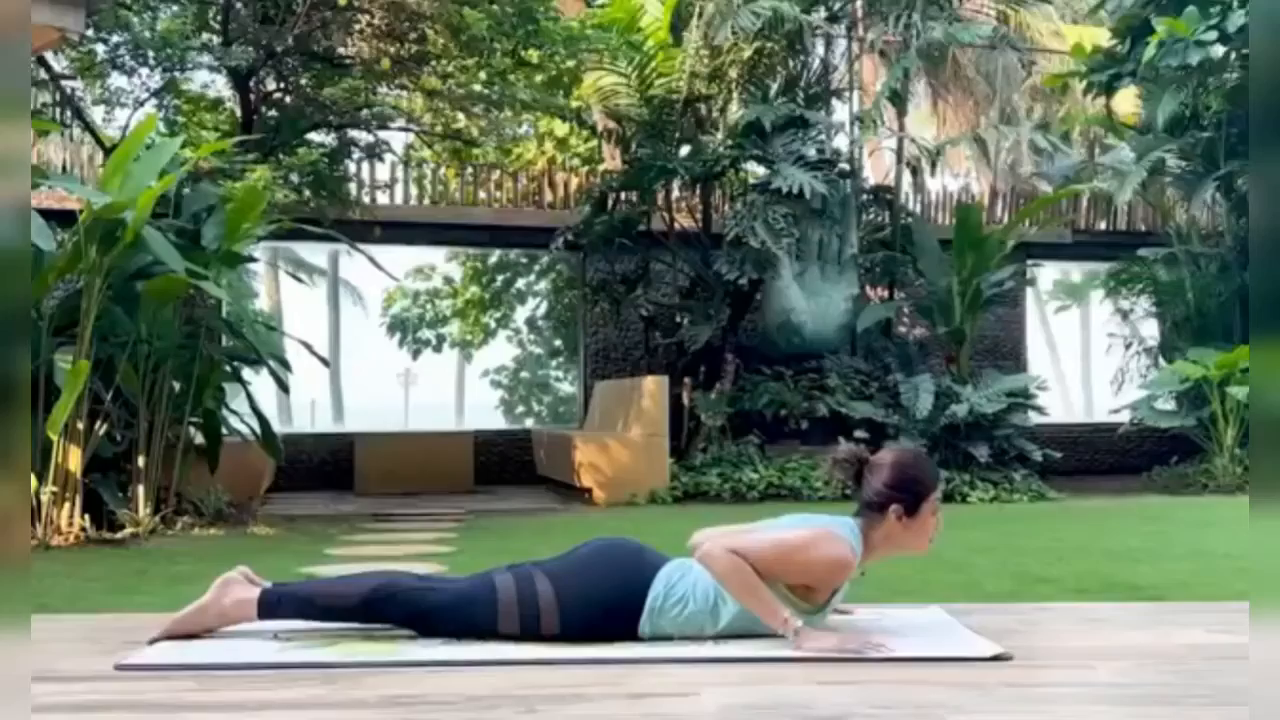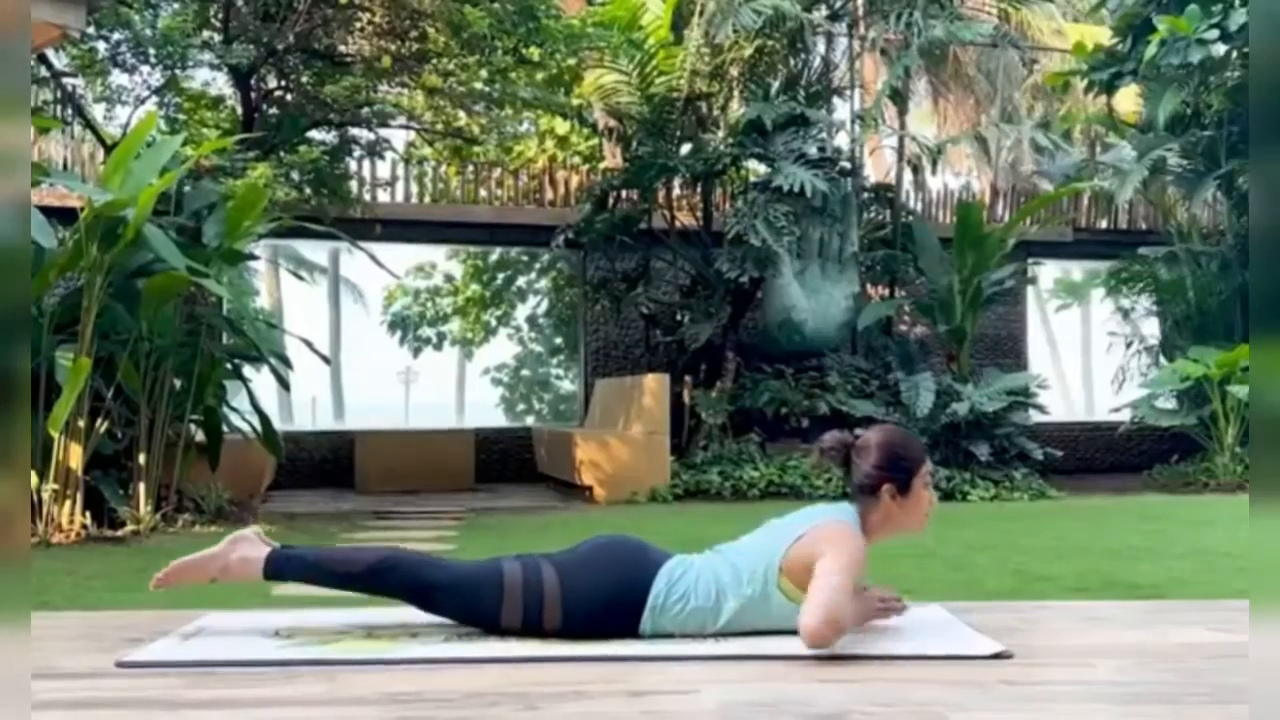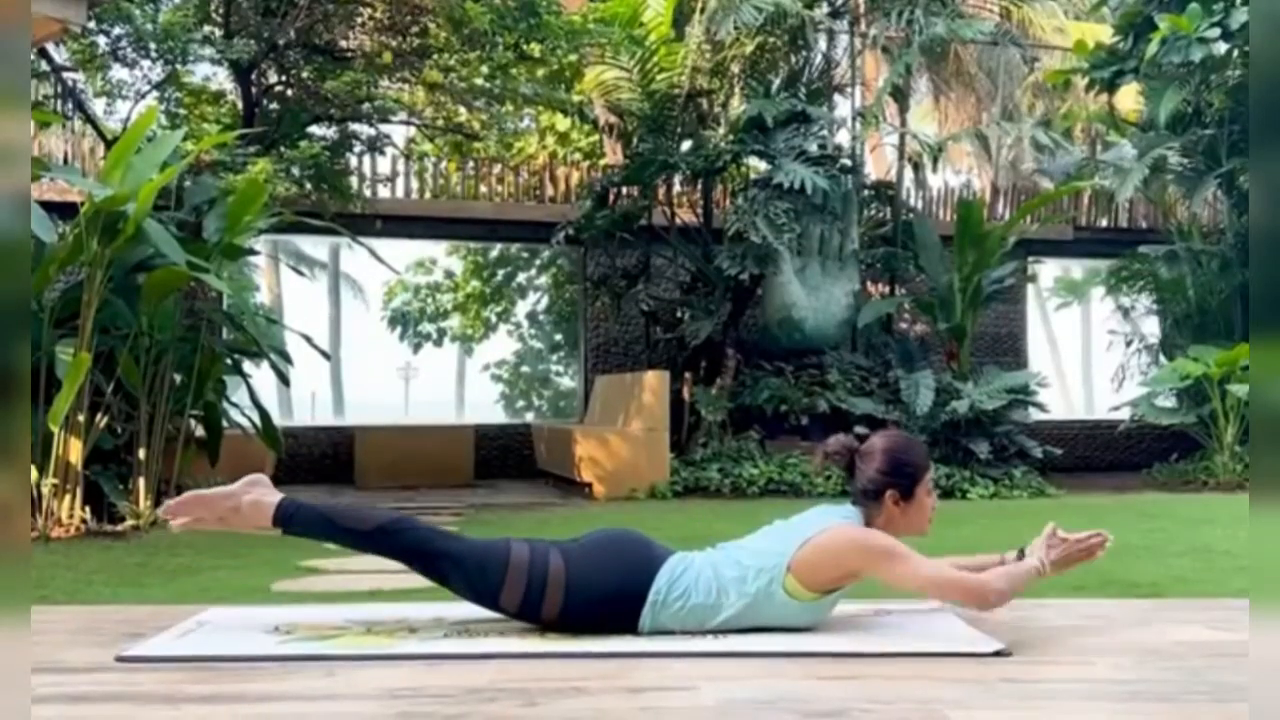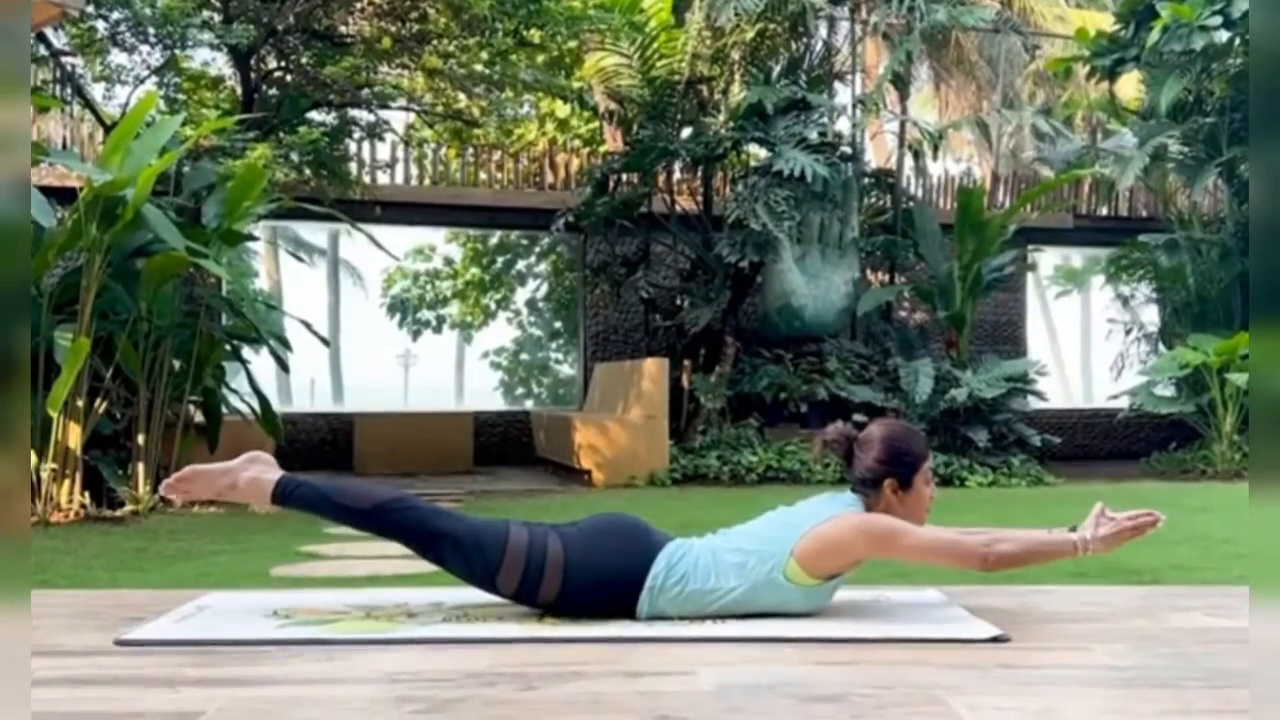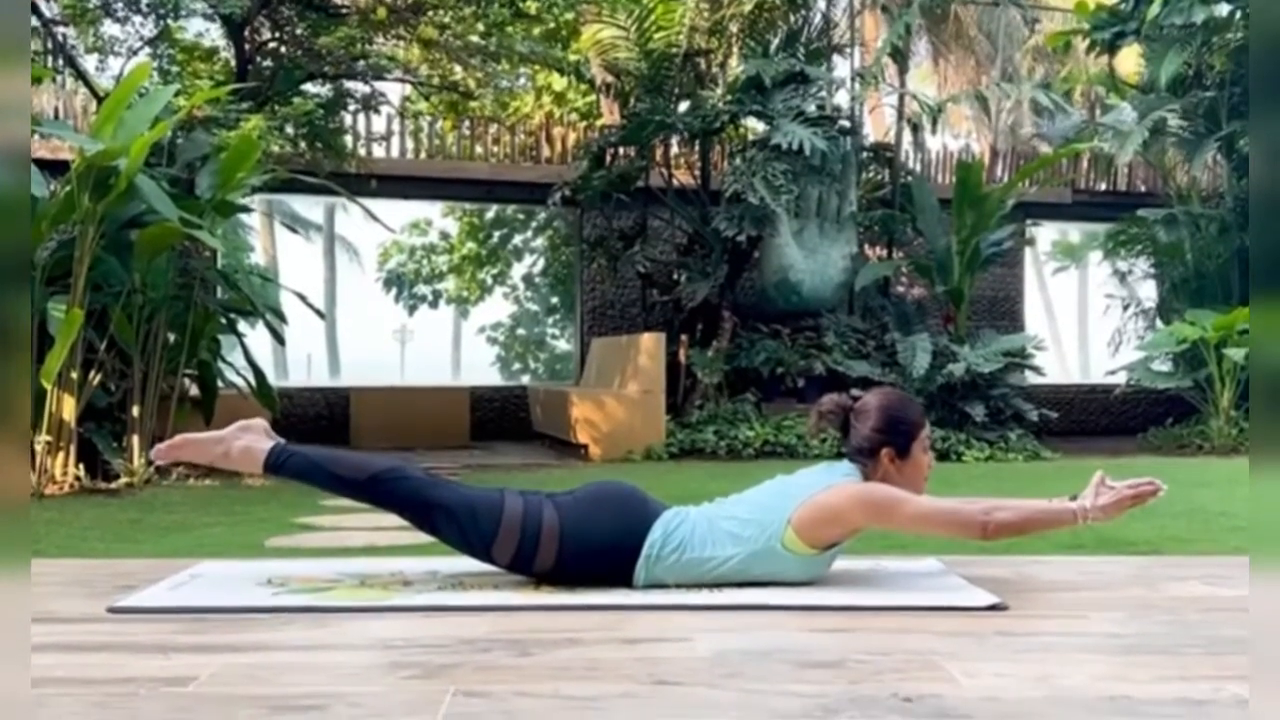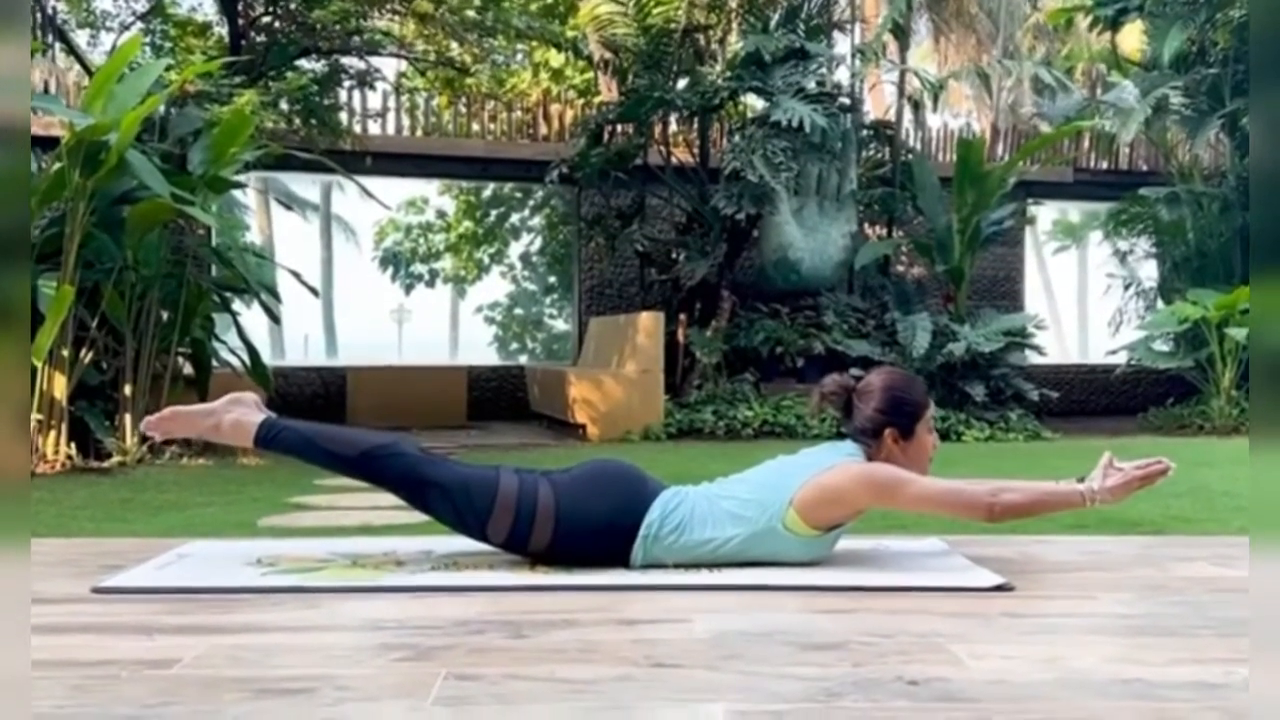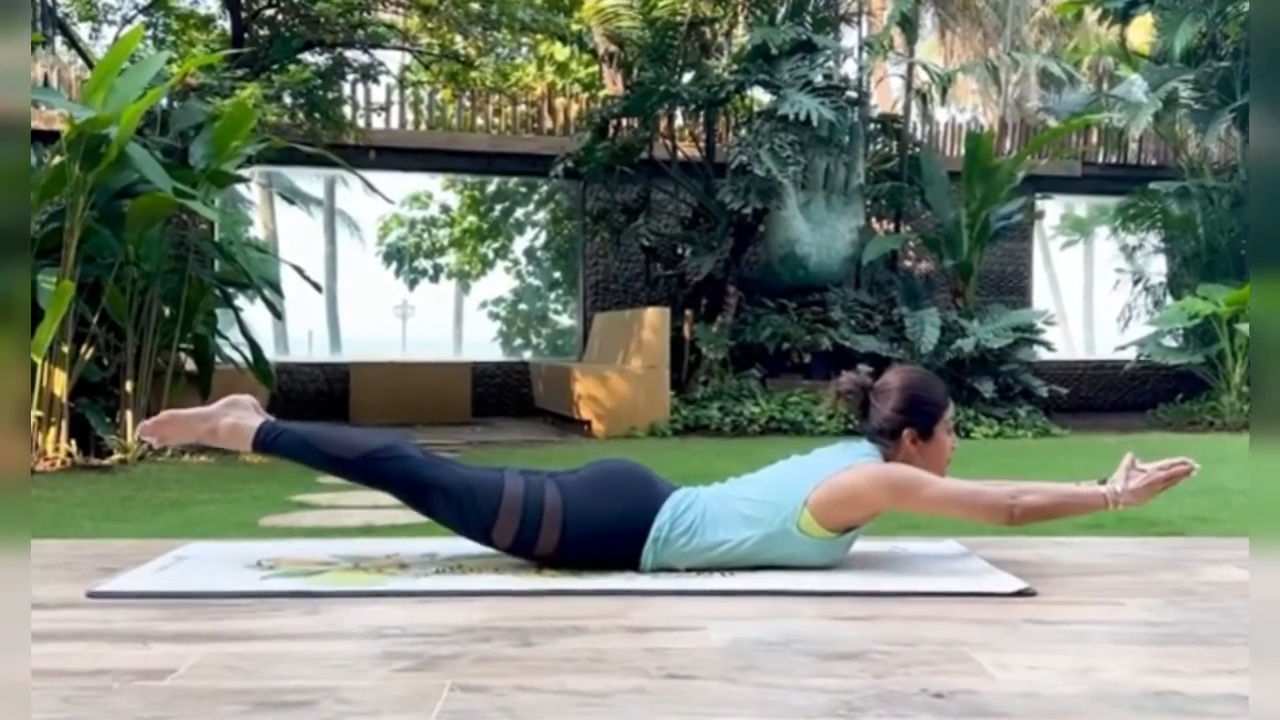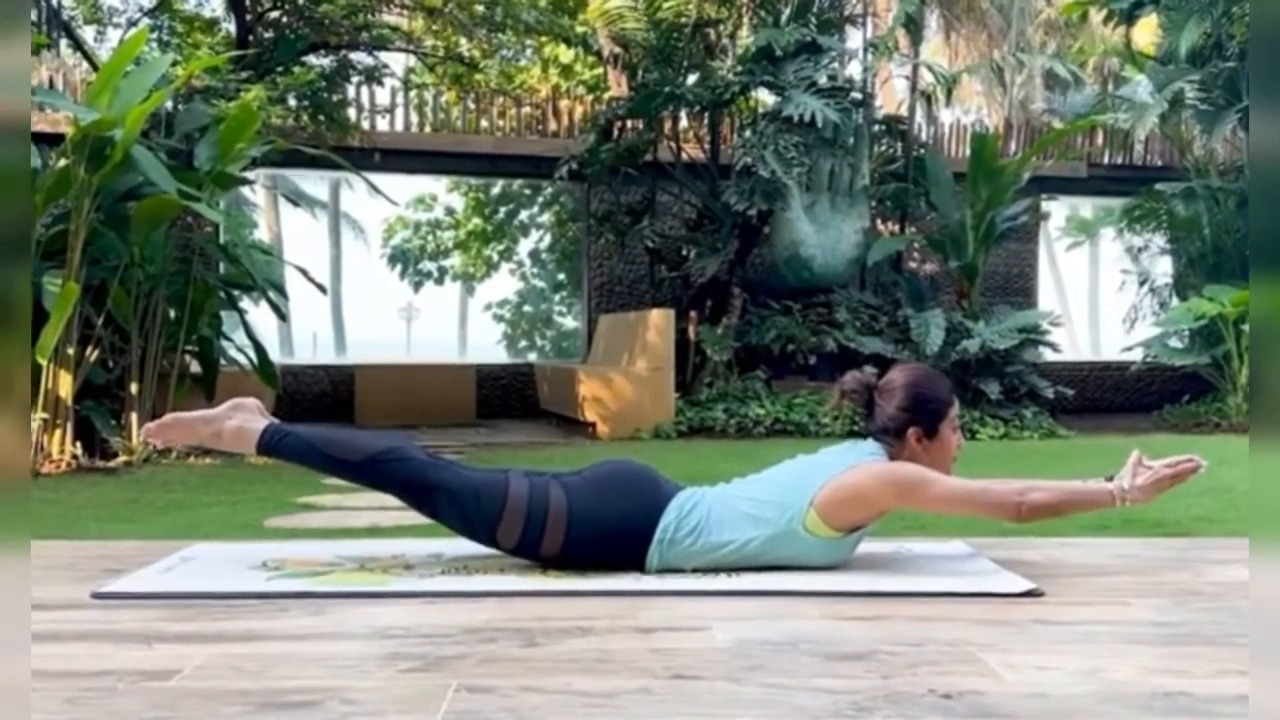
dt=0.7s
person 1, frame 1
left shoulder: (830, 530)
right shoulder: (834, 552)
right elbow: (708, 542)
left wrist: (798, 601)
right wrist: (797, 627)
left hip: (623, 575)
right hip: (614, 598)
left knee: (441, 595)
right knee: (425, 605)
left ankle: (257, 586)
right ankle: (247, 602)
person 1, frame 2
left shoulder: (827, 517)
right shoulder: (847, 542)
right elbow: (814, 631)
left wrist: (847, 598)
right wrist: (851, 613)
left hip: (626, 571)
right hip: (619, 598)
left knee: (445, 579)
right knee: (433, 583)
left ankle: (266, 547)
right ankle: (256, 560)
person 1, frame 3
left shoulder: (836, 520)
right shoulder: (854, 542)
left elbow: (934, 569)
right elbow: (977, 594)
left wrist: (1019, 563)
right wrist: (1034, 565)
left hip: (629, 568)
right hip: (616, 592)
left knee: (443, 555)
right knee: (436, 553)
left ankle: (270, 505)
right ankle: (264, 509)
person 1, frame 4
left shoulder: (844, 509)
right shoulder: (860, 531)
left elbow: (966, 543)
right elbow: (983, 554)
left wrist: (1069, 536)
right wrist: (1083, 541)
left hip: (624, 554)
right hip: (617, 577)
left knee: (442, 536)
right knee: (437, 537)
left ankle: (271, 479)
right ankle: (265, 486)
person 1, frame 5
left shoulder: (839, 478)
right shoulder: (857, 501)
left elbow: (967, 513)
right elbow: (982, 522)
left wrist: (1072, 503)
right wrist: (1083, 510)
left hip: (619, 523)
right hip: (612, 545)
left knee: (440, 503)
right knee: (434, 505)
left ankle: (267, 447)
right ankle: (260, 453)
person 1, frame 6
left shoulder: (842, 458)
right shoulder: (861, 480)
left elbow: (974, 494)
right elbow: (989, 503)
left wrist: (1078, 486)
right wrist: (1094, 491)
left hip: (617, 501)
right hip: (611, 524)
left knee: (434, 479)
right knee: (429, 484)
left ankle: (256, 418)
right ankle: (249, 427)
person 1, frame 7
left shoulder: (858, 456)
right shoulder: (879, 482)
left elbow: (993, 497)
right elbow: (1011, 506)
left wrist: (1103, 485)
right wrist: (1117, 494)
left hip: (629, 502)
right hip: (621, 527)
left knee: (443, 480)
right knee: (430, 484)
left ankle: (256, 422)
right ankle: (248, 430)
person 1, frame 8
left shoulder: (863, 455)
right shoulder: (885, 480)
left elbow: (995, 496)
right elbow: (1015, 503)
left wrist: (1106, 488)
right wrist: (1119, 491)
left hip: (632, 503)
right hip: (627, 529)
left knee: (440, 483)
right knee: (436, 489)
left ankle: (261, 422)
right ankle: (250, 434)
